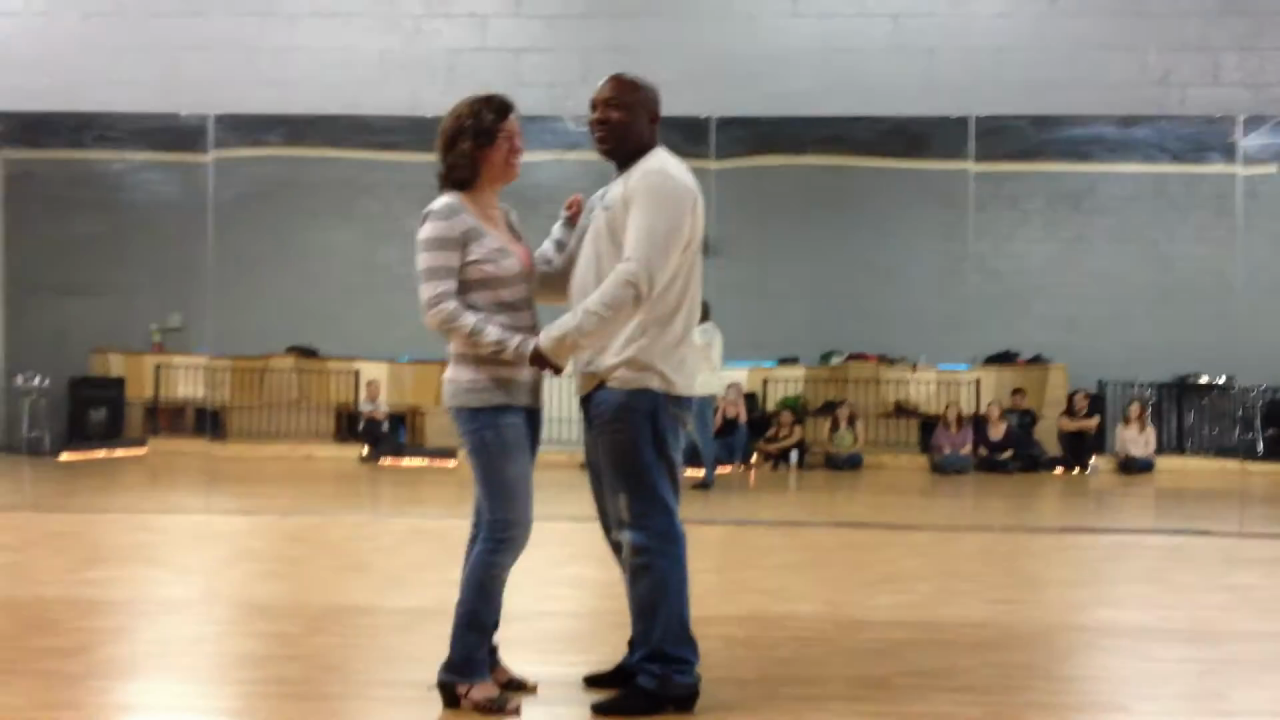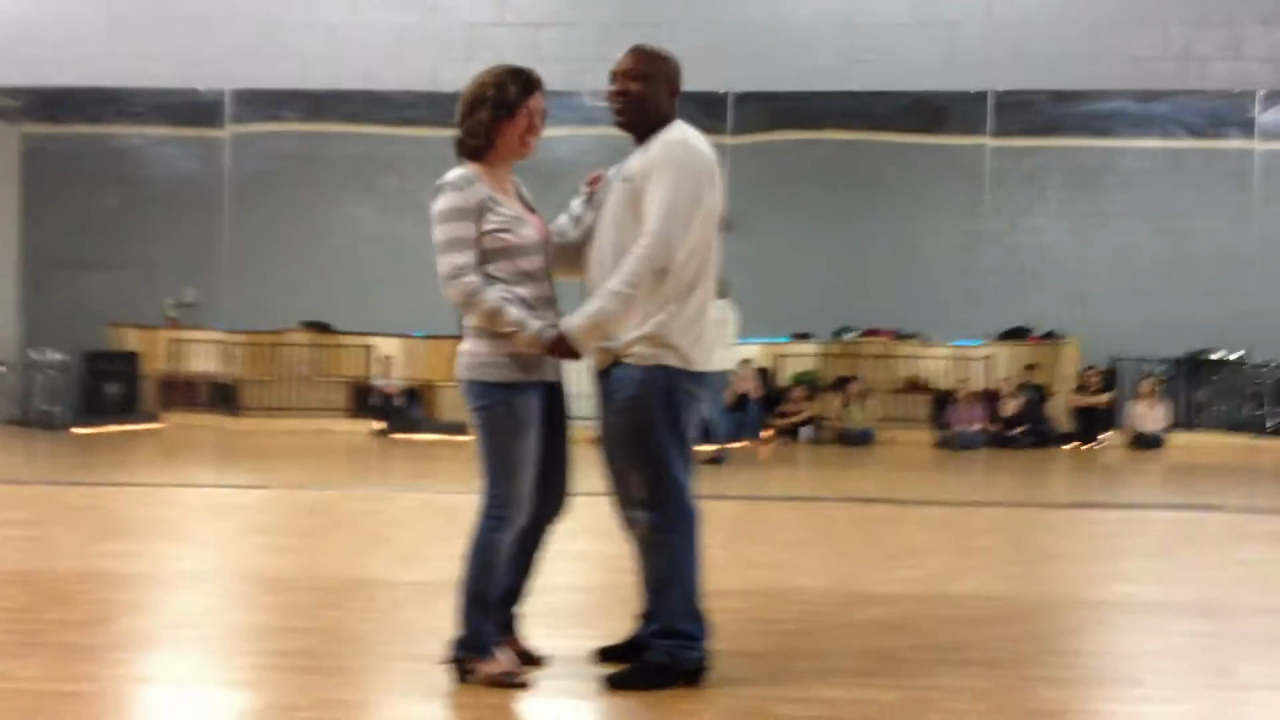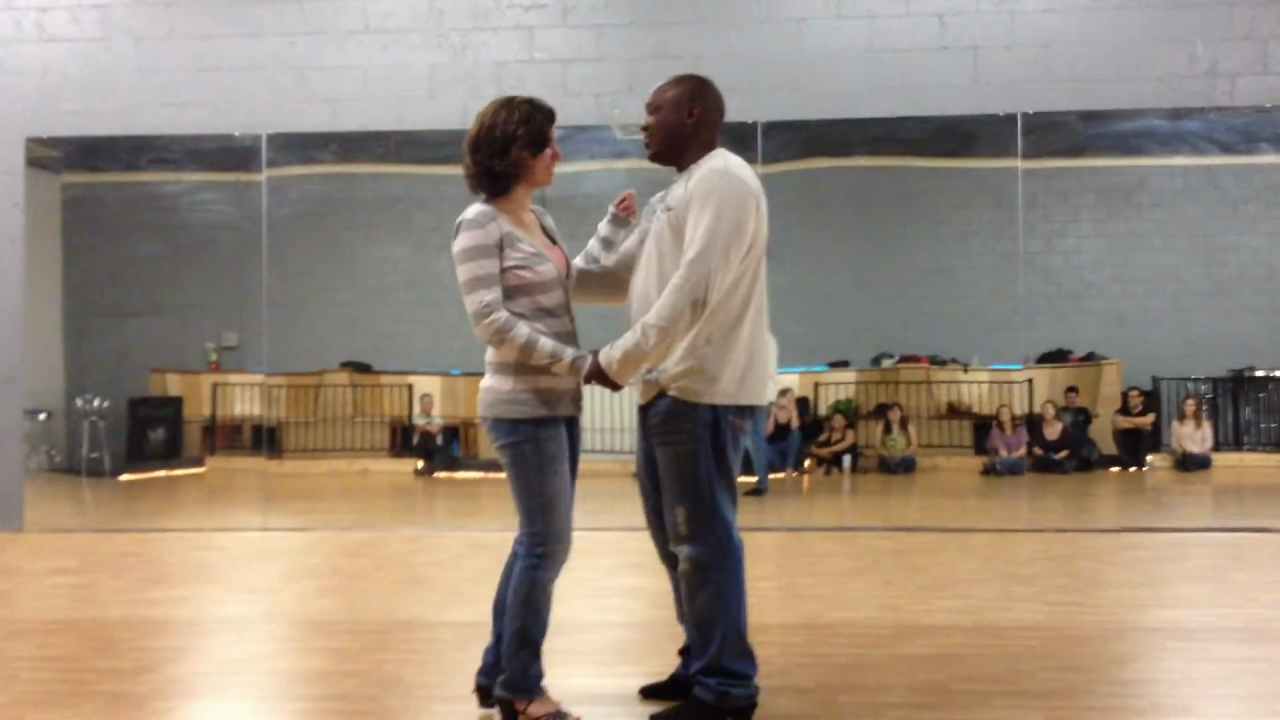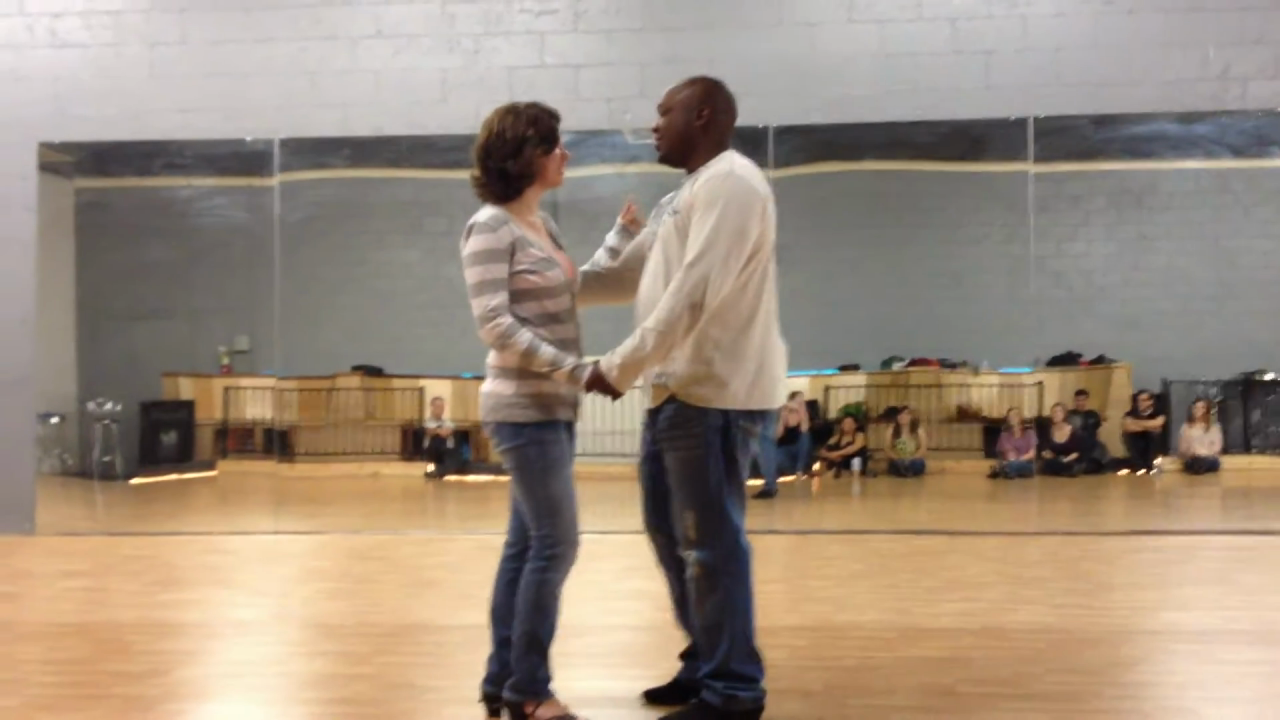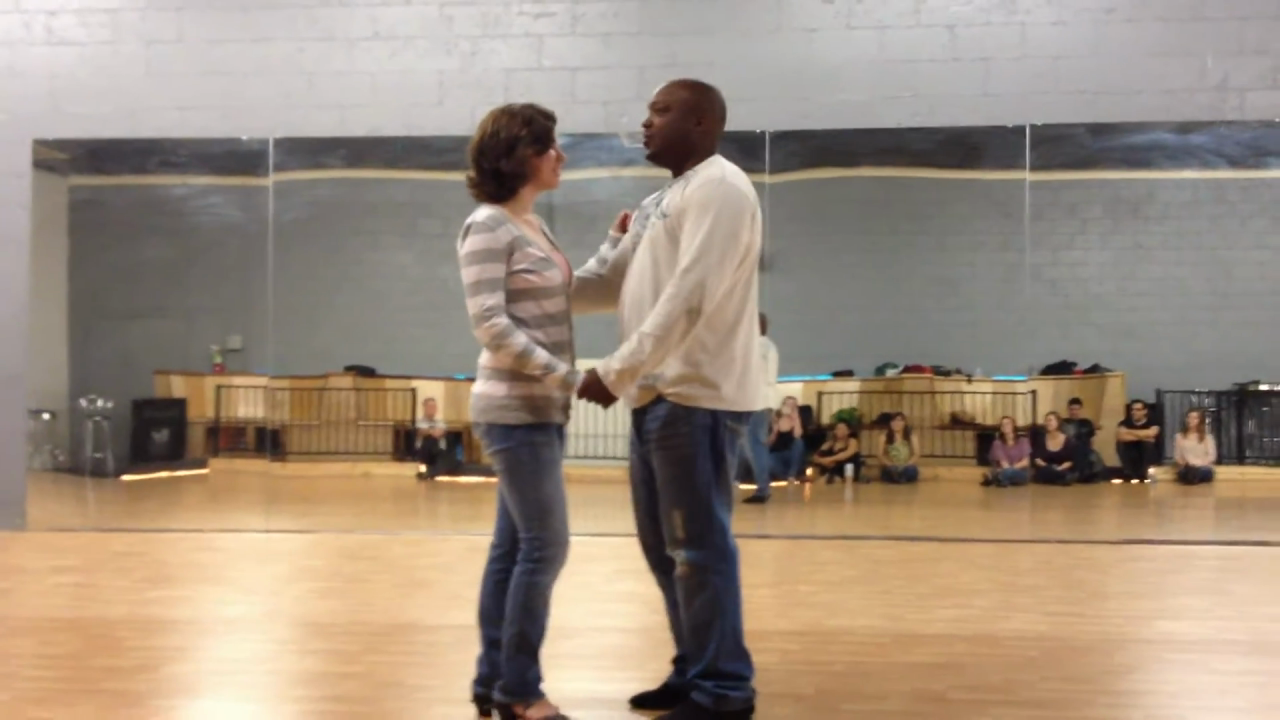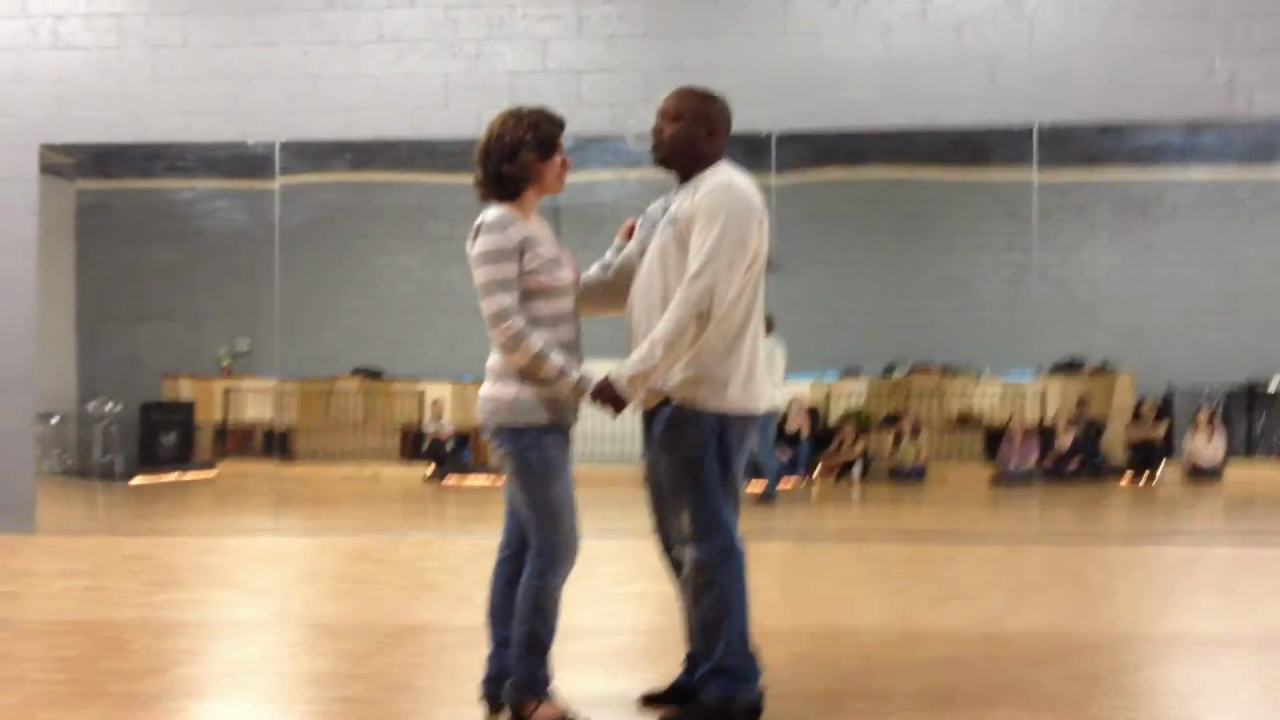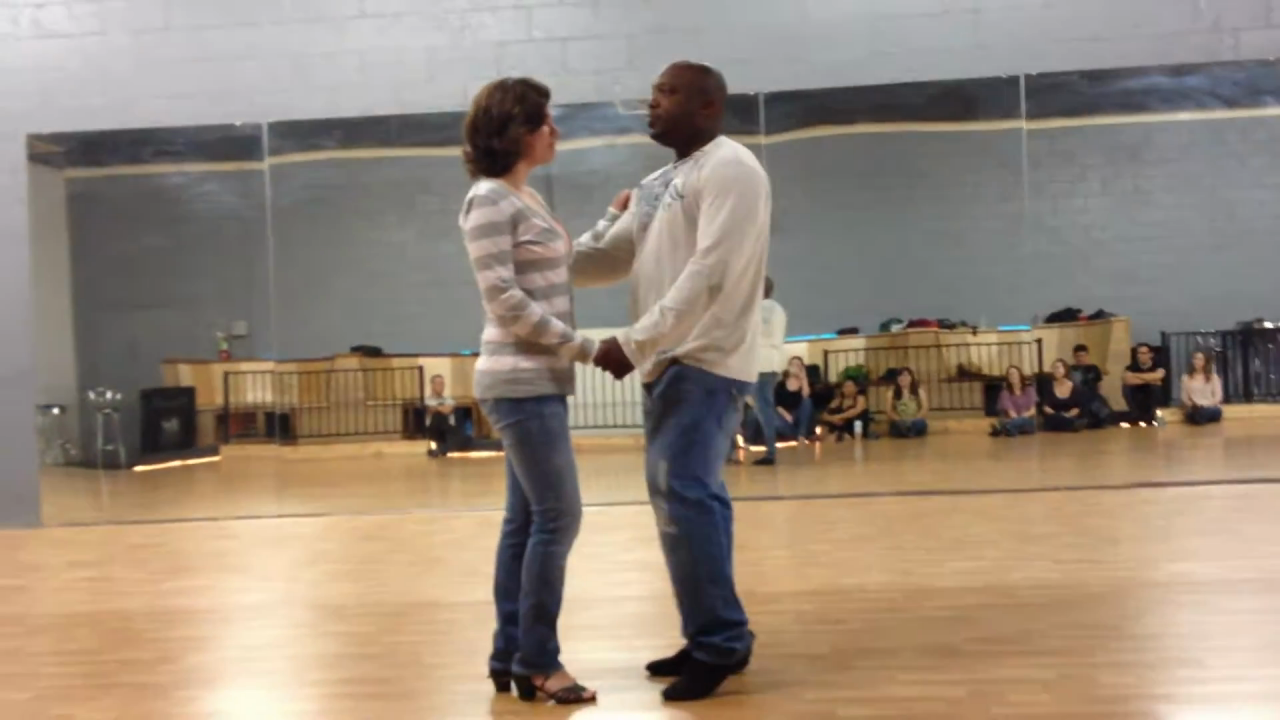
dt=0.4s
person 1, frame 1
left shoulder: (660, 179)
right shoulder: (624, 185)
left elbow: (635, 282)
left wrist: (558, 341)
left hip: (641, 383)
right hip: (613, 379)
left knee: (647, 529)
right knee: (628, 529)
right ankle: (648, 656)
person 1, frame 2
left shoulder: (681, 152)
right shoulder: (637, 162)
left elbow: (657, 258)
right elbow: (603, 253)
left wrist: (582, 326)
left hip: (658, 359)
right hip: (627, 356)
left knee: (661, 504)
right knee: (642, 504)
left ankle: (679, 647)
right ankle: (659, 630)
person 1, frame 3
left shoulder: (722, 179)
right shoulder: (681, 189)
left elbow: (694, 288)
right elbow: (632, 275)
left wrist: (620, 358)
left hip: (703, 392)
right hip: (670, 389)
left knee: (703, 540)
right knee: (677, 538)
right ankle: (702, 664)
person 1, frame 4
left shoulder: (729, 182)
right shoulder: (694, 191)
left elbow: (694, 294)
right elbow: (643, 278)
left wrist: (618, 367)
left hip: (715, 395)
right hip: (680, 392)
left knee: (710, 544)
right knee: (670, 530)
right ankle: (705, 664)
person 1, frame 5
left shoulder: (718, 188)
right shoulder: (665, 199)
left elbow: (689, 297)
left wrist: (615, 371)
left hip: (697, 398)
right hip: (660, 397)
left knee: (699, 545)
right knee: (666, 546)
person 1, frame 6
left shoulder: (726, 194)
right shoulder: (673, 206)
left elbow: (699, 302)
right elbow: (619, 286)
left wrist: (629, 377)
left hip: (706, 401)
right hip: (671, 398)
left knee: (707, 544)
right knee: (685, 545)
person 1, frame 7
left shoulder: (730, 168)
right shoulder: (660, 183)
left elbow: (709, 273)
right elbow: (611, 256)
left wrist: (634, 341)
left hip: (705, 363)
right hip: (670, 363)
left knee: (681, 495)
right knee: (689, 499)
left ankle: (720, 640)
right ankle: (710, 637)
person 2, frame 1
left shoulder: (502, 215)
right shoulder: (446, 215)
right elbow: (439, 309)
left wrist: (567, 227)
right wrist: (524, 348)
left hip: (520, 392)
right hip: (484, 394)
left knee: (495, 528)
right knee: (508, 528)
left ankle: (482, 656)
right ankle: (463, 670)
person 2, frame 2
left shoulder: (515, 188)
right shoulder: (461, 186)
right elbow: (460, 282)
right wrist: (539, 333)
left hip: (539, 370)
right hip: (500, 369)
left knee: (545, 502)
right knee: (507, 508)
left ankle: (498, 622)
right ankle: (475, 646)
person 2, frame 3
left shoulder: (534, 219)
right shoulder: (480, 224)
left elbow: (570, 286)
right elbow: (491, 320)
left wrist: (614, 224)
right wrist: (575, 362)
left hip: (556, 403)
right hip: (523, 405)
left knee: (537, 541)
right knee: (547, 543)
left ankle: (499, 670)
person 2, frame 4
left shoulder: (541, 223)
right shoulder: (490, 227)
left elbow: (577, 290)
right elbow: (495, 325)
left wrist: (625, 233)
right wrist: (578, 371)
left hip: (550, 408)
right hip: (523, 408)
left knee: (527, 545)
right knee: (555, 544)
person 2, frame 5
left shoulder: (534, 225)
right shoulder: (487, 226)
left elbow: (570, 297)
right elbow: (490, 326)
left wrist: (616, 243)
right wrist: (569, 377)
left hip: (539, 409)
right hip: (515, 410)
left knee: (514, 546)
right knee: (544, 546)
person 2, frame 6
left shoulder: (535, 226)
right shoulder: (497, 226)
left elbow: (571, 304)
right elbow: (507, 327)
right wrist: (580, 381)
left hip: (543, 410)
right hip: (524, 409)
left knee: (523, 547)
right knee: (554, 546)
person 2, frame 7
left shoulder: (528, 198)
right shoulder: (488, 199)
left elbow: (564, 272)
right elbow: (504, 299)
left wrist: (614, 220)
right wrist: (584, 346)
left hip: (539, 381)
right hip: (521, 382)
left knee: (526, 520)
right knee: (557, 517)
left ankle: (510, 654)
right ankle: (535, 660)
